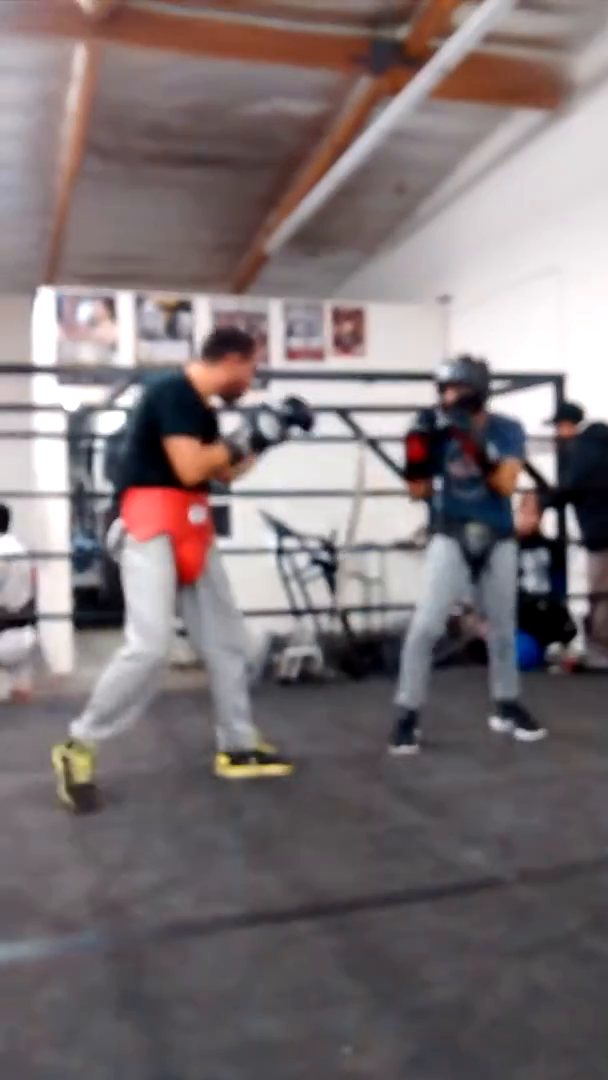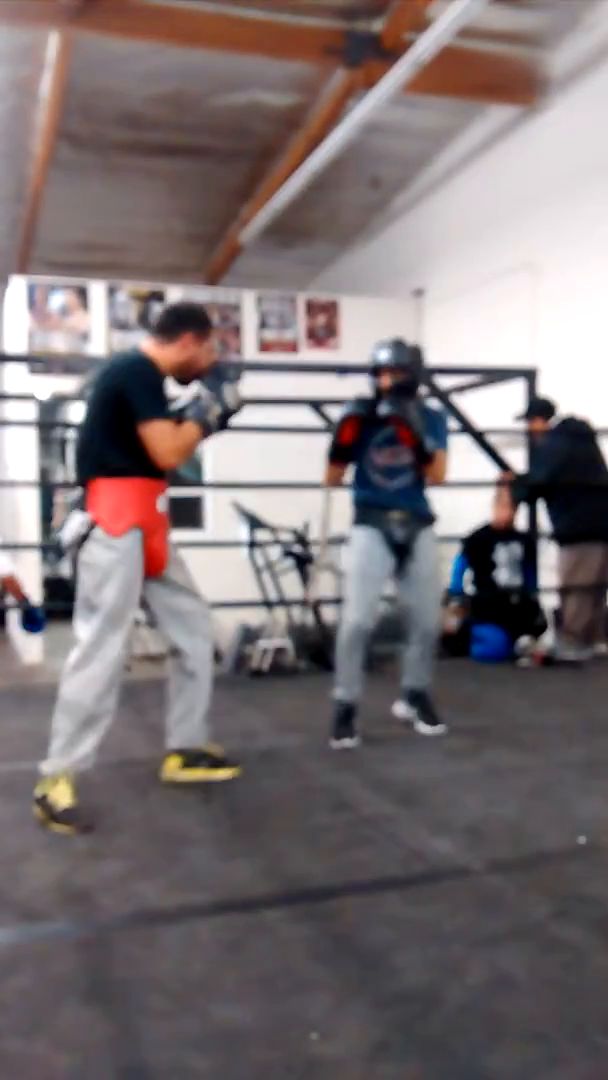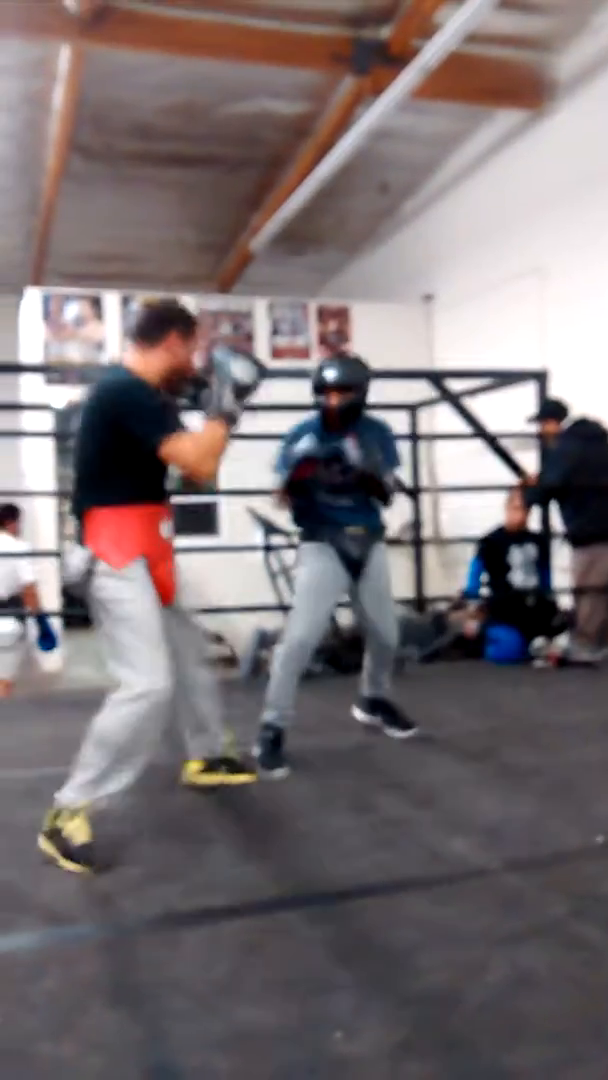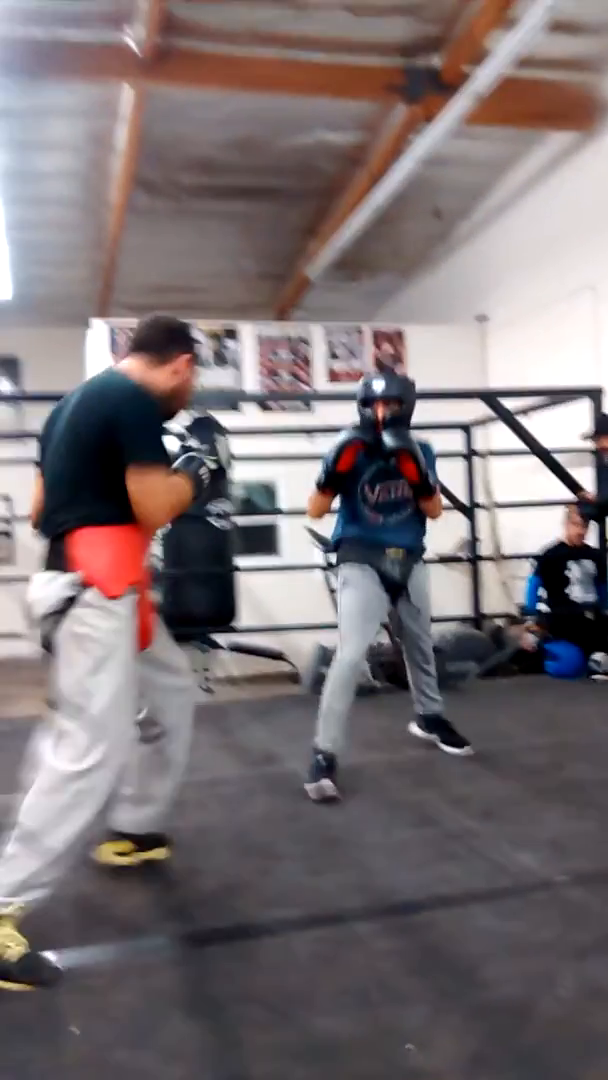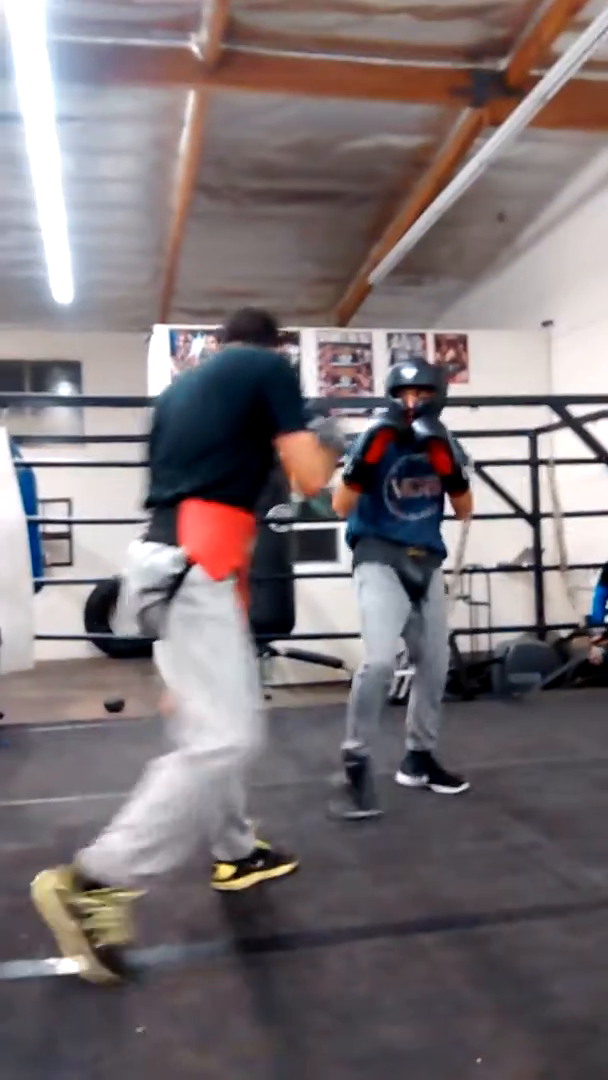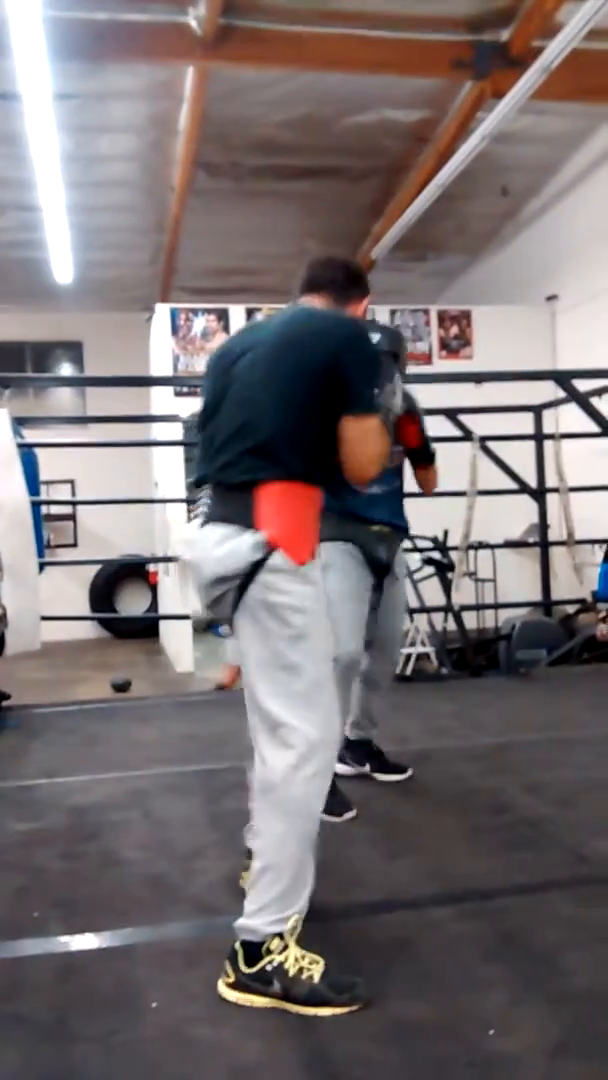
dt=0.5s
person 1, frame 1
left shoulder: (202, 406)
right shoulder: (171, 391)
left elbow: (223, 473)
right elbow: (190, 470)
left wrist: (268, 434)
right wrist: (247, 435)
left hip: (193, 529)
right hip: (153, 527)
left knee: (225, 638)
right knee: (150, 644)
left ankle: (237, 746)
right ankle: (80, 746)
person 1, frame 2
left shoulder: (139, 374)
right shoulder: (136, 371)
right elbow: (167, 454)
left wrist: (197, 412)
right wrist: (210, 411)
left hip: (145, 525)
right hip: (115, 523)
left knee: (192, 627)
right knee: (102, 648)
left ankle: (187, 748)
right ankle: (55, 779)
person 1, frame 3
left shoulder: (133, 389)
right shoulder: (127, 393)
left elbow: (170, 448)
right elbow: (201, 464)
left wrist: (216, 403)
right wrist: (228, 398)
left hip: (142, 551)
right hip: (118, 557)
left knee: (187, 655)
right knee: (147, 683)
left ankle: (206, 756)
right ankle: (68, 813)
person 1, frame 4
left shoulder: (79, 402)
right shoulder: (135, 398)
right elbow: (153, 508)
right wrist: (193, 472)
left hip: (106, 583)
right hip: (99, 587)
left knee: (173, 695)
right knee: (87, 750)
left ankle: (132, 830)
person 1, frame 5
left shoulder: (179, 388)
right shoulder: (270, 367)
right elbow: (309, 480)
right wrist: (327, 443)
left hip: (173, 556)
right hip: (198, 563)
left knee: (222, 718)
right knee: (223, 737)
left ankle: (235, 851)
right ankle: (92, 881)
person 1, frame 6
left shoulder: (237, 344)
right shoulder: (348, 336)
right elbow: (362, 467)
right wrist: (380, 419)
left hip: (216, 539)
right hip: (270, 546)
left knee: (272, 716)
right knee: (300, 738)
left ankle: (271, 856)
right ankle: (261, 949)
person 2, frame 1
left shoulder: (506, 431)
right shoulder: (438, 431)
left elbow: (506, 484)
right elbow: (419, 491)
left wrist: (474, 443)
right wrist: (416, 452)
left hip: (497, 541)
right hip: (451, 539)
left knee: (502, 630)
right knee: (425, 626)
left ankle: (506, 706)
right ankle: (408, 714)
person 2, frame 2
left shoulder: (431, 418)
right shoulder: (363, 418)
left elbow: (437, 474)
right elbow: (332, 479)
left wrist: (413, 430)
right wrist: (344, 437)
left hip: (417, 527)
right hip: (371, 527)
left knee: (426, 619)
right knee: (357, 620)
left ankle: (414, 695)
right ankle: (345, 705)
person 2, frame 3
left shoulder: (377, 434)
right shoulder: (305, 435)
left elbow: (385, 496)
right elbow: (287, 502)
left wrist: (377, 480)
right wrist: (294, 475)
left hip: (368, 542)
right hip: (322, 542)
left knee: (385, 631)
right knee: (301, 635)
left ankle: (373, 701)
right ankle: (271, 730)
person 2, frame 4
left shoulder: (419, 451)
right shoulder: (350, 451)
left elbow: (434, 510)
right elbow: (315, 509)
left wrist: (413, 466)
right wrist: (338, 465)
left hip: (409, 562)
right hip: (361, 562)
left knee: (420, 646)
right knee: (350, 656)
left ankle: (429, 717)
right ankle: (324, 756)
person 2, frame 5
left shoulder: (442, 445)
right shoulder: (377, 440)
left elbow: (464, 509)
right elbow: (342, 506)
left wrist: (446, 458)
right wrist: (367, 454)
left hip: (426, 563)
right hip: (380, 560)
left knee: (434, 665)
right knee: (379, 661)
left ankle: (419, 757)
right ankle: (357, 761)
person 2, frame 6
left shoulder: (399, 418)
left elbow: (428, 483)
left wrist: (414, 433)
left hip: (385, 543)
right hip: (338, 539)
left knee: (384, 651)
right knee: (343, 653)
left ankle: (357, 743)
